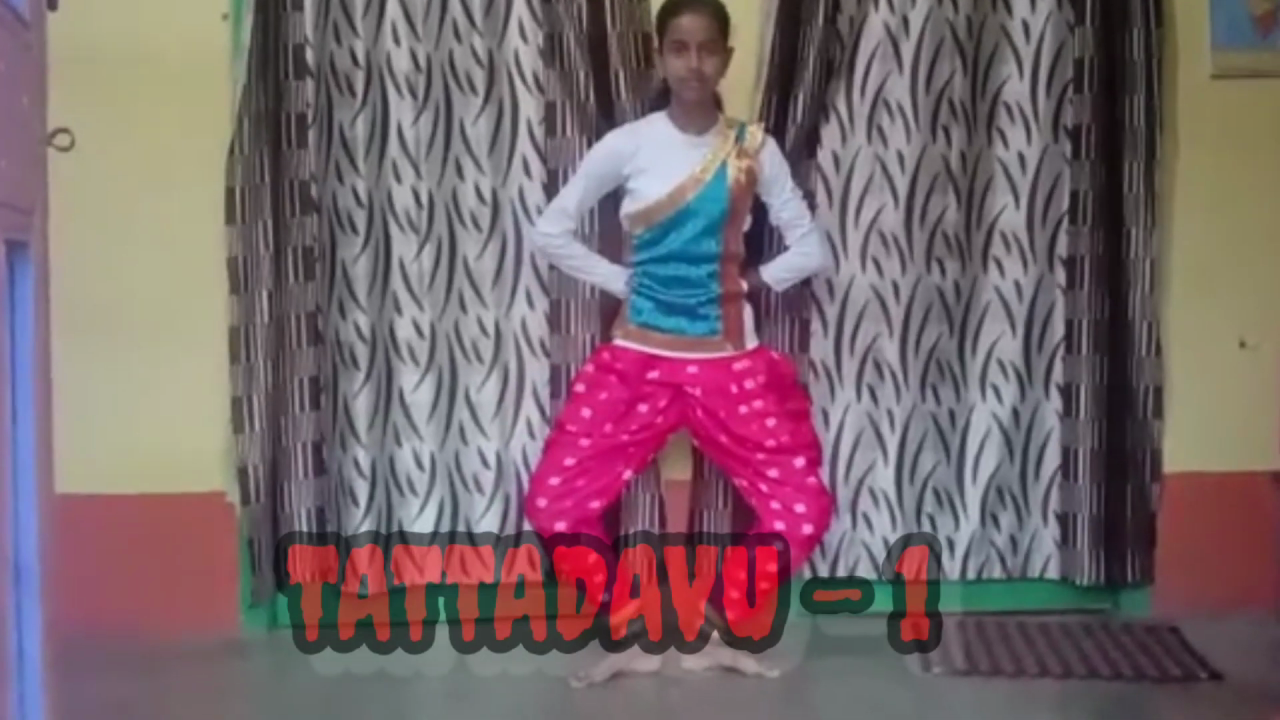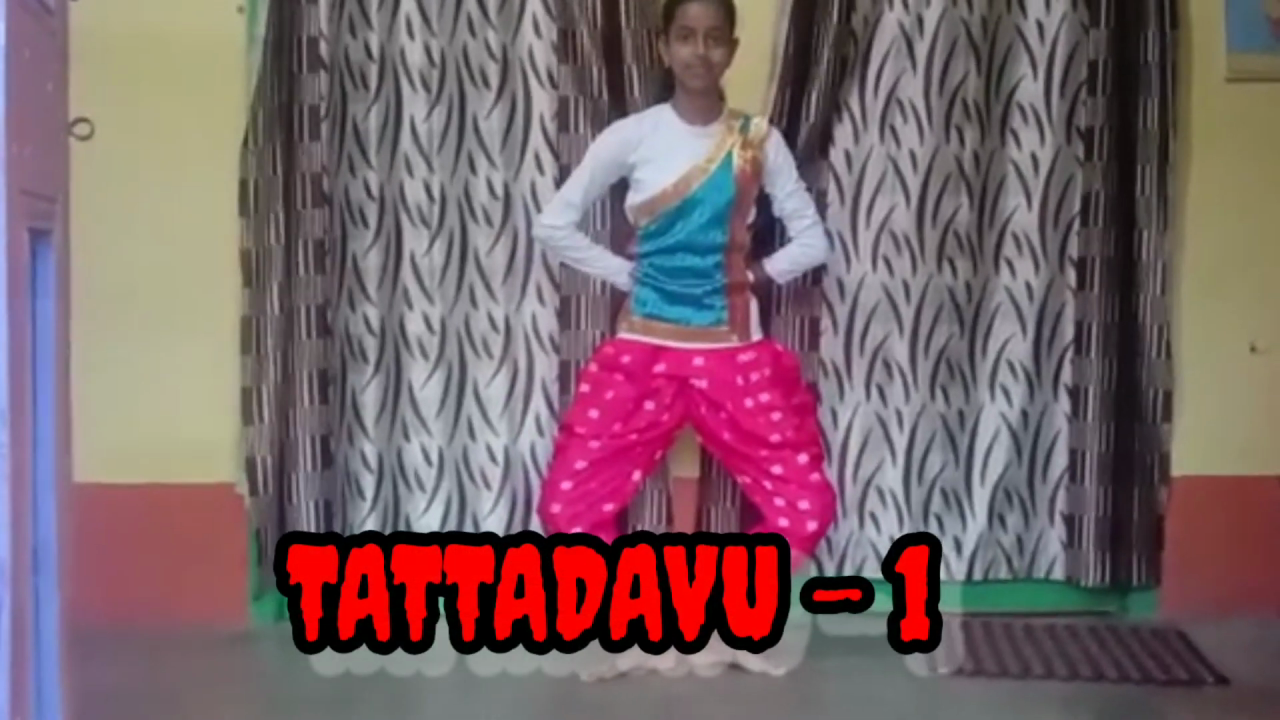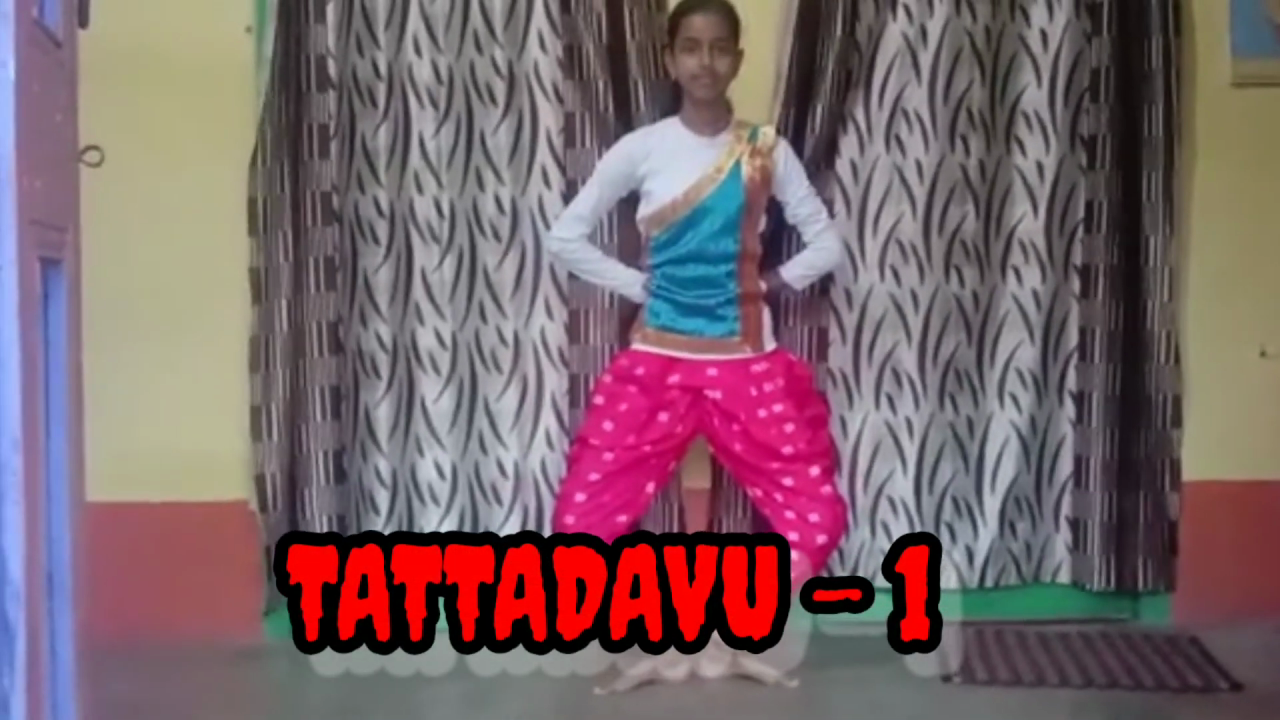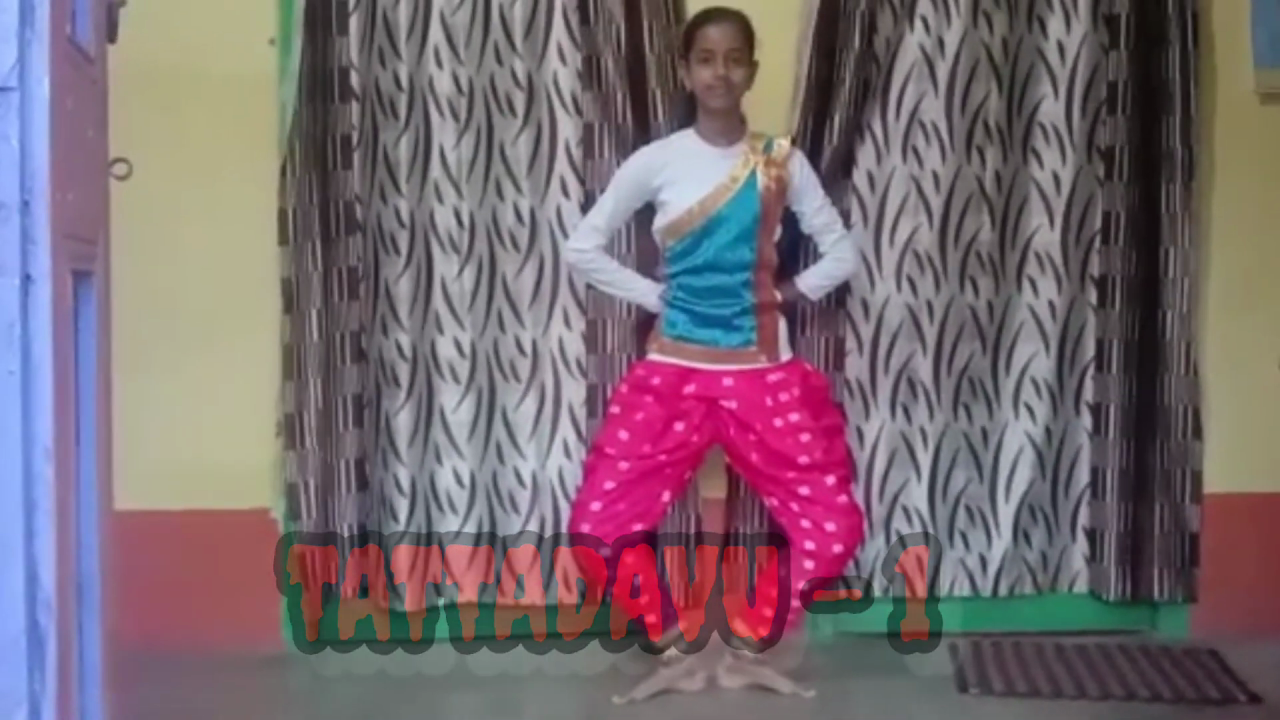
dt=1s
person 1, frame 1
left shoulder: (754, 149)
right shoulder: (626, 145)
left elbow: (810, 250)
right elbow: (549, 232)
left wrist: (749, 279)
right wrist: (623, 281)
left hip: (729, 361)
right hip: (638, 358)
left knee: (804, 509)
right knee: (554, 505)
person 1, frame 2
left shoulder: (759, 141)
right shoulder: (631, 137)
left elbow: (813, 241)
right elbow: (552, 225)
left wrist: (755, 274)
right wrist: (626, 274)
left hip: (734, 354)
right hip: (643, 352)
left knee: (806, 506)
right knee: (568, 507)
person 1, frame 3
left shoulder: (767, 150)
right shoulder: (640, 149)
left elbow: (827, 244)
right elbow: (564, 238)
left wrist: (769, 283)
right wrist: (640, 285)
left hip: (746, 363)
right hip: (657, 362)
left knee: (818, 516)
right knee: (581, 519)
person 1, frame 4
left shoulder: (783, 162)
right shoulder: (656, 162)
left elbow: (841, 253)
right elbow: (581, 249)
left wrist: (786, 293)
right wrist: (657, 296)
left hip: (763, 375)
right hip: (673, 373)
left knee: (833, 529)
right knee: (597, 526)
